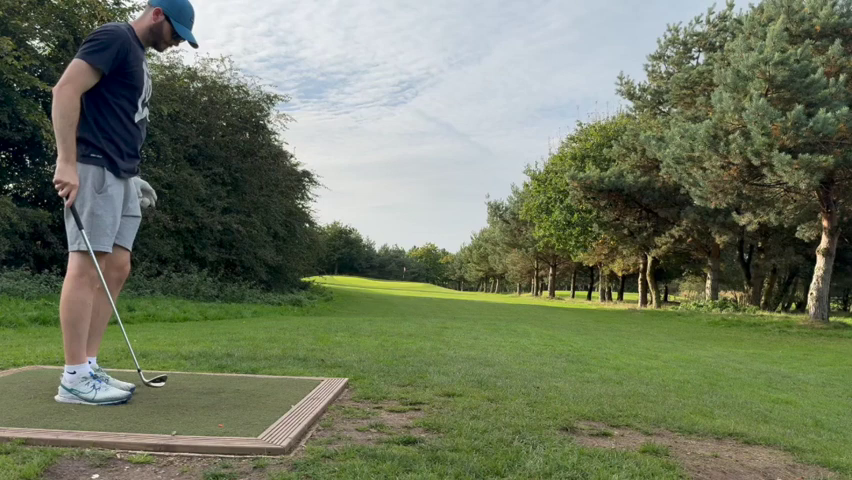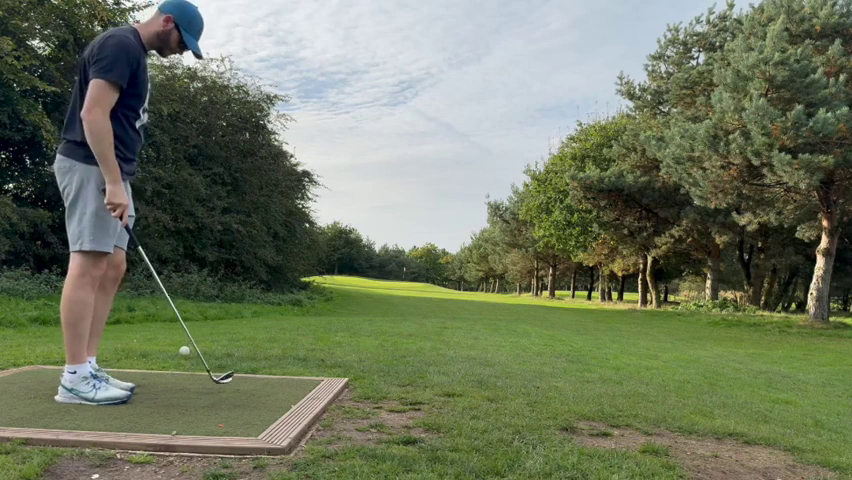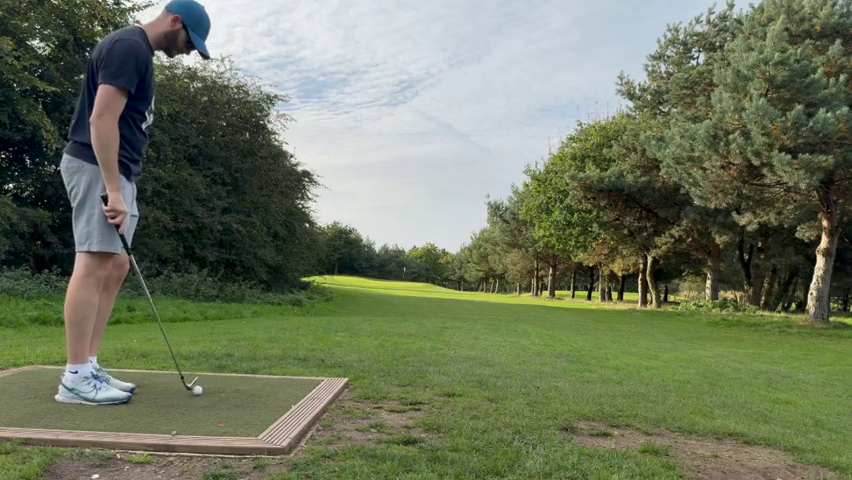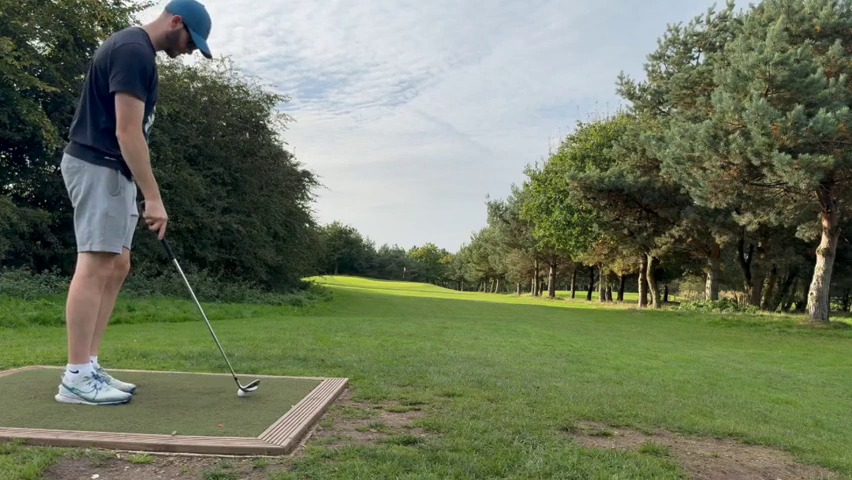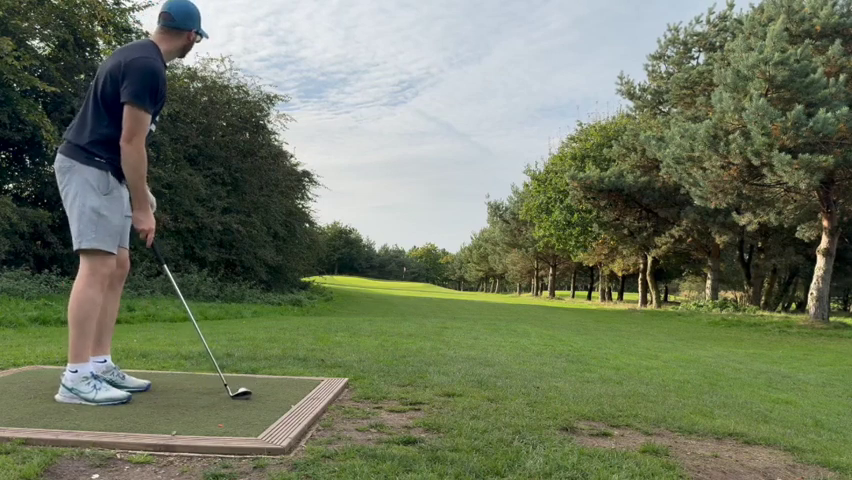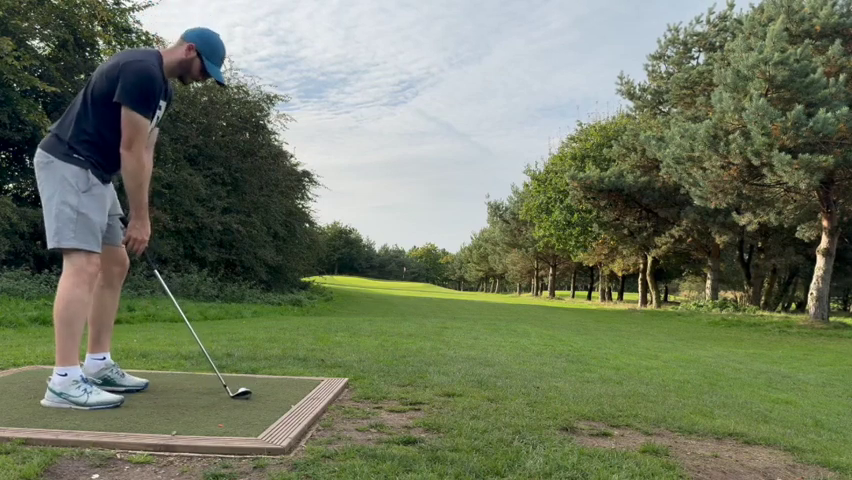
dt=0.7s
person 1, frame 1
left shoulder: (137, 54)
right shoulder: (114, 38)
right elbow: (64, 91)
left wrist: (134, 176)
right wrist: (67, 162)
left hip: (117, 173)
right hip: (91, 168)
left knee: (116, 268)
right knee: (87, 266)
left ankle: (88, 368)
right ankle: (74, 379)
person 1, frame 2
left shoulder: (135, 52)
right shoulder: (120, 45)
right elbow: (93, 114)
right wrist: (114, 184)
left hip: (112, 173)
right hip: (90, 168)
left knee: (112, 269)
right knee: (88, 266)
left ankle: (87, 367)
right ankle: (74, 378)
person 1, frame 3
left shoulder: (137, 50)
right shoulder: (129, 47)
right elbow: (101, 119)
right wrist: (113, 190)
left hip: (116, 172)
right hip: (97, 169)
left knee: (114, 268)
right knee: (92, 266)
left ankle: (88, 367)
right ankle: (75, 378)
person 1, frame 4
left shoulder: (136, 49)
right shoulder: (134, 51)
right elbow: (128, 131)
left wrist: (141, 192)
right wrist: (154, 198)
left hip: (111, 170)
right hip: (99, 167)
left knee: (115, 269)
right knee: (95, 266)
left ankle: (89, 367)
right ankle: (76, 377)
person 1, frame 5
left shoulder: (141, 58)
right shoulder: (147, 67)
right elbow: (131, 142)
left wrist: (140, 191)
right wrist: (142, 208)
left hip: (103, 171)
right hip: (88, 167)
left knee: (116, 269)
right knee: (98, 269)
left ankle: (100, 366)
right ankle: (76, 378)
person 1, frame 6
left shoulder: (161, 85)
right shoulder: (142, 72)
left elbow: (145, 151)
right elbow: (131, 152)
left wrist: (138, 214)
right wrist: (140, 218)
left hip: (92, 173)
right hip: (69, 165)
left knee: (115, 265)
right knee: (83, 266)
left ankle: (98, 363)
right ankle: (64, 382)
